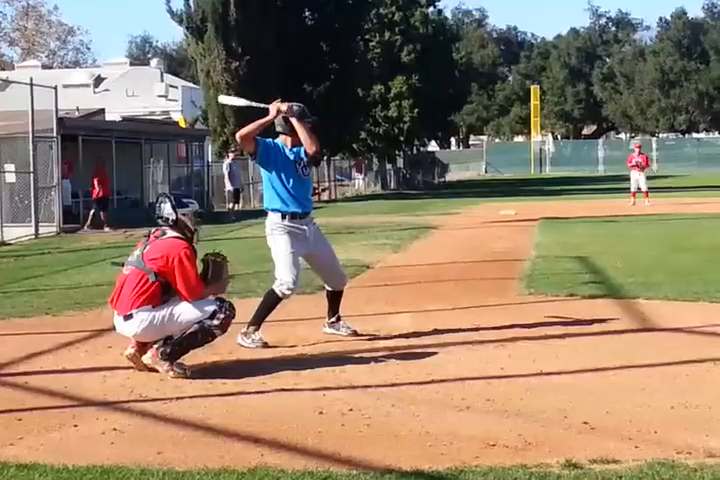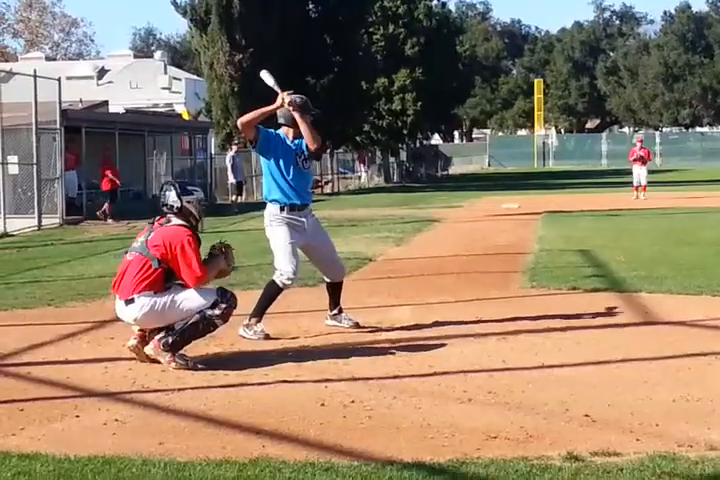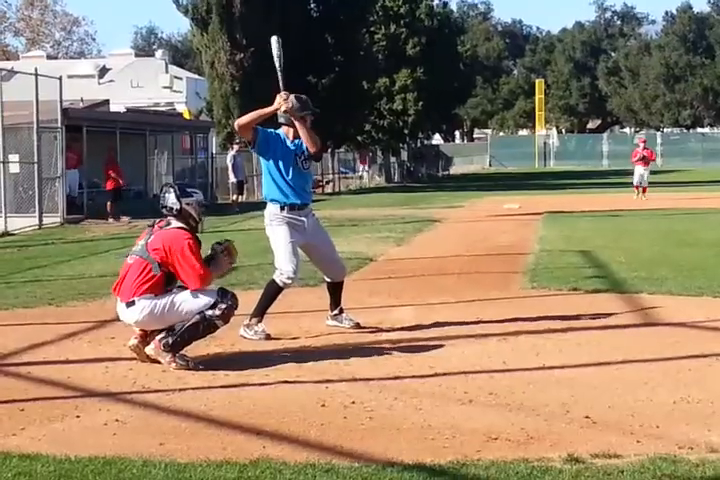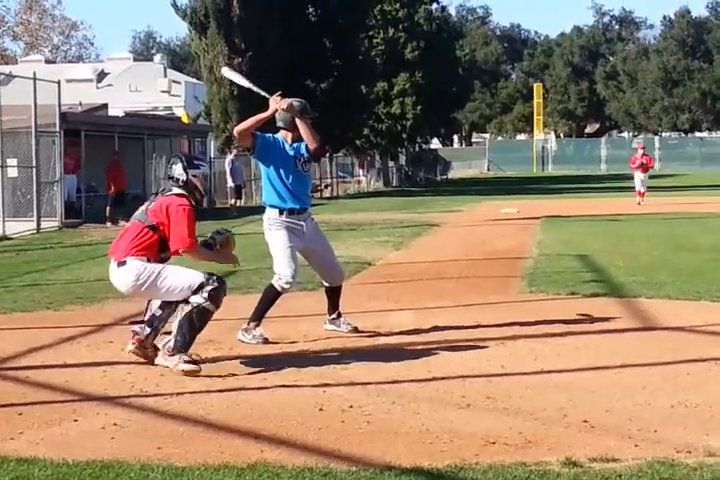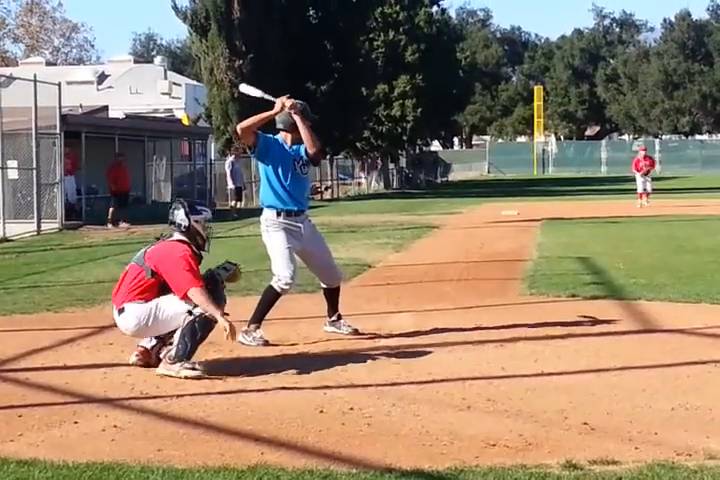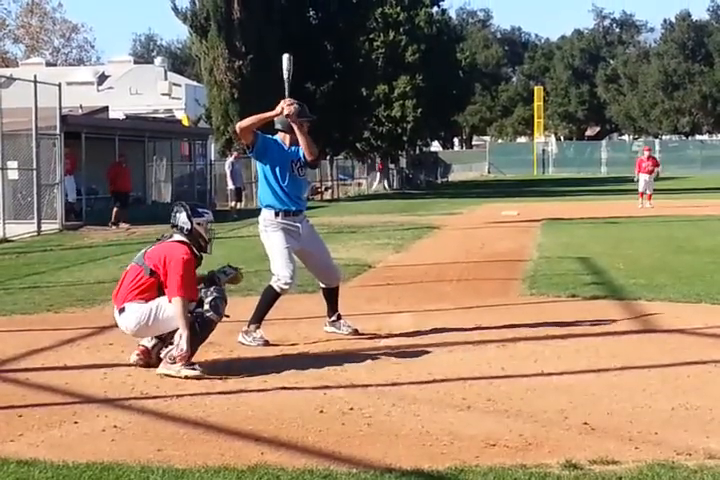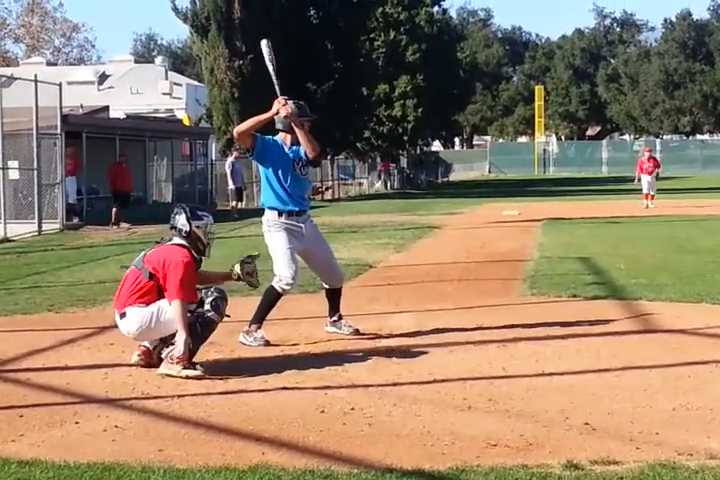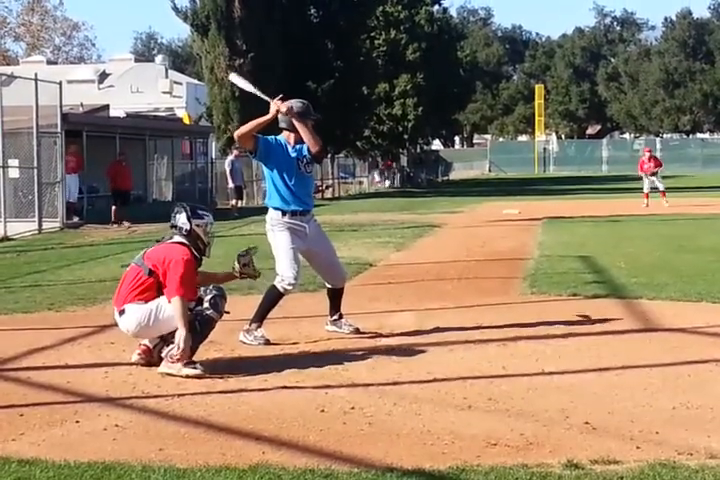
dt=0.3s
person 1, frame 1
left shoulder: (303, 151)
right shoulder: (268, 149)
left elbow: (314, 149)
right elbow: (241, 137)
left wrist: (293, 117)
right wrist: (271, 117)
left hip: (307, 224)
right hip: (281, 225)
left knee: (337, 277)
right knee: (286, 283)
left ankle: (333, 320)
right ankle: (249, 331)
person 1, frame 2
left shoulder: (303, 144)
right shoulder: (270, 139)
left elbow: (315, 145)
right elbow: (242, 123)
left wrist: (295, 111)
right wrist: (275, 106)
left hip: (306, 216)
right hip: (280, 217)
left knee: (335, 268)
right knee: (286, 273)
left ankle: (334, 313)
right ankle: (251, 323)
person 1, frame 3
left shoulder: (304, 143)
right shoulder: (269, 139)
left elbow: (315, 149)
right elbow: (240, 126)
left wrist: (294, 116)
right wrist: (273, 108)
left hip: (306, 215)
right hip: (280, 216)
left knee: (335, 267)
right knee: (287, 272)
left ankle: (335, 313)
right ankle: (252, 322)
person 1, frame 4
left shoulder: (304, 147)
right shoulder: (268, 144)
left elbow: (316, 146)
right elbow: (239, 133)
left wrist: (294, 114)
right wrist: (269, 112)
left hip: (305, 219)
right hip: (279, 221)
left knee: (334, 272)
right knee: (285, 277)
left ankle: (333, 317)
right ankle: (250, 327)
person 1, frame 5
left shoulder: (302, 150)
right shoulder: (267, 145)
left elbow: (315, 151)
right elbow: (242, 129)
left wrist: (296, 115)
right wrist: (275, 111)
left hip: (302, 221)
right hip: (276, 222)
left knee: (331, 273)
right knee: (284, 278)
left ankle: (333, 319)
right ankle: (250, 329)
person 1, frame 6
left shoulder: (300, 150)
right shoulder: (266, 144)
left elbow: (313, 158)
right elbow: (241, 128)
left wrist: (293, 122)
right wrist: (276, 112)
left hip: (300, 221)
right hip: (274, 222)
left knee: (330, 272)
right knee: (284, 277)
left ankle: (333, 319)
right ankle: (250, 329)
person 1, frame 7
left shoulder: (302, 149)
right shoulder: (267, 146)
left elbow: (315, 154)
right elbow: (239, 133)
left wrist: (294, 121)
right wrist: (271, 113)
left hip: (304, 221)
right hip: (278, 222)
left knee: (333, 274)
right knee: (286, 278)
left ankle: (334, 319)
right ankle: (252, 329)
person 1, frame 8
left shoulder: (306, 148)
right shoulder: (270, 145)
left elbow: (318, 148)
right elbow: (240, 136)
left wrist: (293, 117)
right wrist: (270, 115)
left hip: (308, 221)
right hip: (282, 222)
left knee: (336, 274)
right knee: (288, 278)
left ankle: (334, 318)
right ankle: (252, 328)
person 2, frame 1
left shoulder: (151, 240)
right shoulder: (179, 247)
right elbow: (195, 294)
left wrist: (209, 285)
right wrist: (218, 286)
left hip: (123, 319)
right hip: (141, 320)
left knee: (180, 300)
right knee: (223, 311)
left ankle: (142, 346)
right ankle: (163, 354)
person 2, frame 2
left shoulder: (156, 227)
right shoulder: (182, 234)
right elbow: (198, 279)
left wrist: (209, 266)
right wrist: (217, 264)
left hip: (125, 304)
right hip: (142, 306)
left knee: (182, 290)
right knee: (225, 300)
left ankle: (144, 336)
right ankle: (165, 345)
person 2, frame 3
left shoulder: (157, 228)
right shoulder: (181, 237)
right elbow: (201, 281)
left wrist: (211, 260)
right wrist: (221, 266)
left hip: (127, 303)
right hip: (144, 307)
left knee: (183, 295)
right knee: (226, 301)
left ankle: (144, 337)
right ankle: (165, 347)
person 2, frame 4
left shoulder: (163, 199)
right shoulder: (181, 205)
left elbow: (173, 245)
right elbow: (187, 248)
left wrist: (208, 247)
right wrist: (219, 257)
left hip: (121, 268)
right hip: (135, 269)
left knee: (178, 288)
right knee: (212, 286)
left ankle: (142, 338)
right ankle: (172, 352)
person 2, frame 5
left shoulder: (168, 245)
right shoulder: (180, 252)
left elbow: (180, 281)
right elbow: (194, 290)
left wrist: (210, 277)
right wrist: (221, 317)
left hip: (129, 312)
right hip: (135, 315)
right knee: (214, 296)
left ankle: (148, 351)
right ankle: (175, 361)
person 2, frame 6
left shoulder: (169, 245)
right shoulder: (181, 254)
right elbow: (178, 297)
left wrist: (208, 279)
right wrist: (186, 334)
left hip: (128, 313)
right hip: (137, 314)
right knee: (214, 298)
left ankle: (149, 350)
right ankle: (173, 361)
person 2, frame 7
left shoulder: (169, 248)
right shoulder: (181, 257)
left elbow: (195, 277)
right elbow: (178, 299)
left wrist: (233, 275)
right wrist: (184, 337)
left hip: (128, 316)
right hip: (138, 319)
left knee: (195, 298)
right knee: (214, 299)
left ankle: (151, 350)
right ankle: (175, 361)
person 2, frame 8
left shoulder: (169, 247)
right shoulder: (181, 255)
left elbow: (197, 278)
right elbow: (178, 297)
left wrist: (235, 273)
right wrist: (184, 333)
left hip: (128, 314)
right hip: (137, 317)
right knee: (214, 297)
left ankle: (151, 349)
right ankle: (175, 360)
